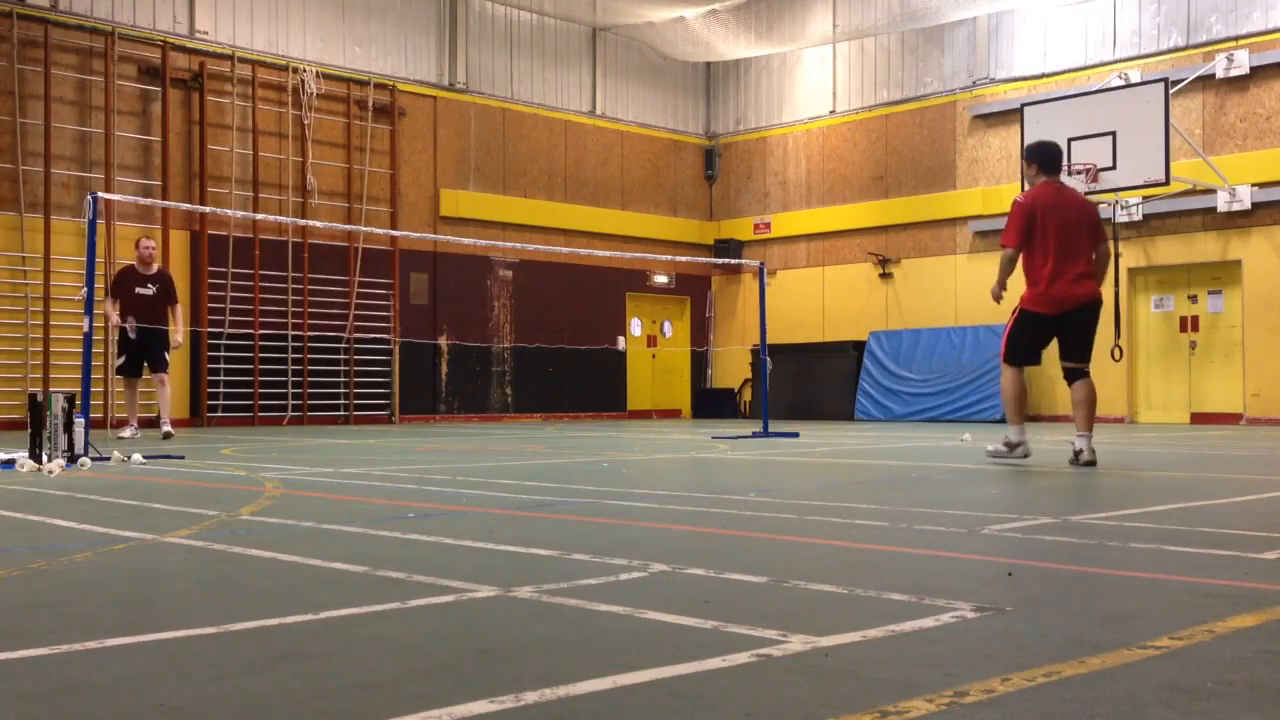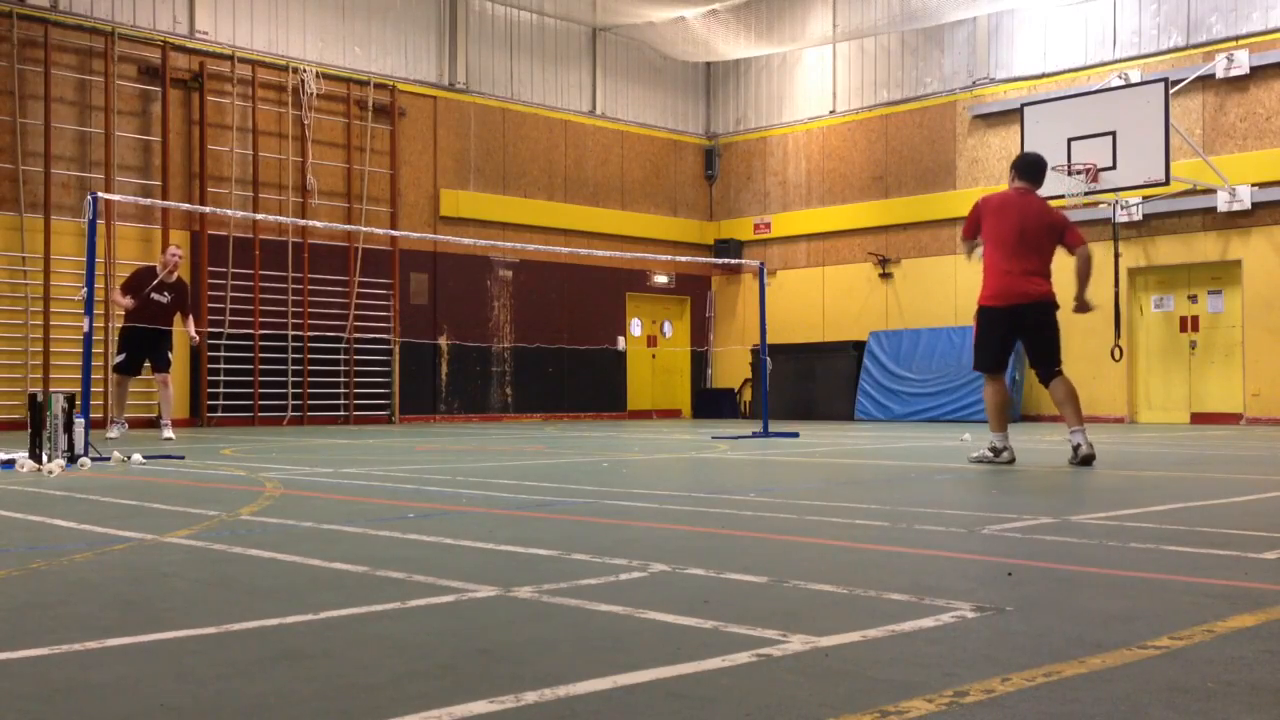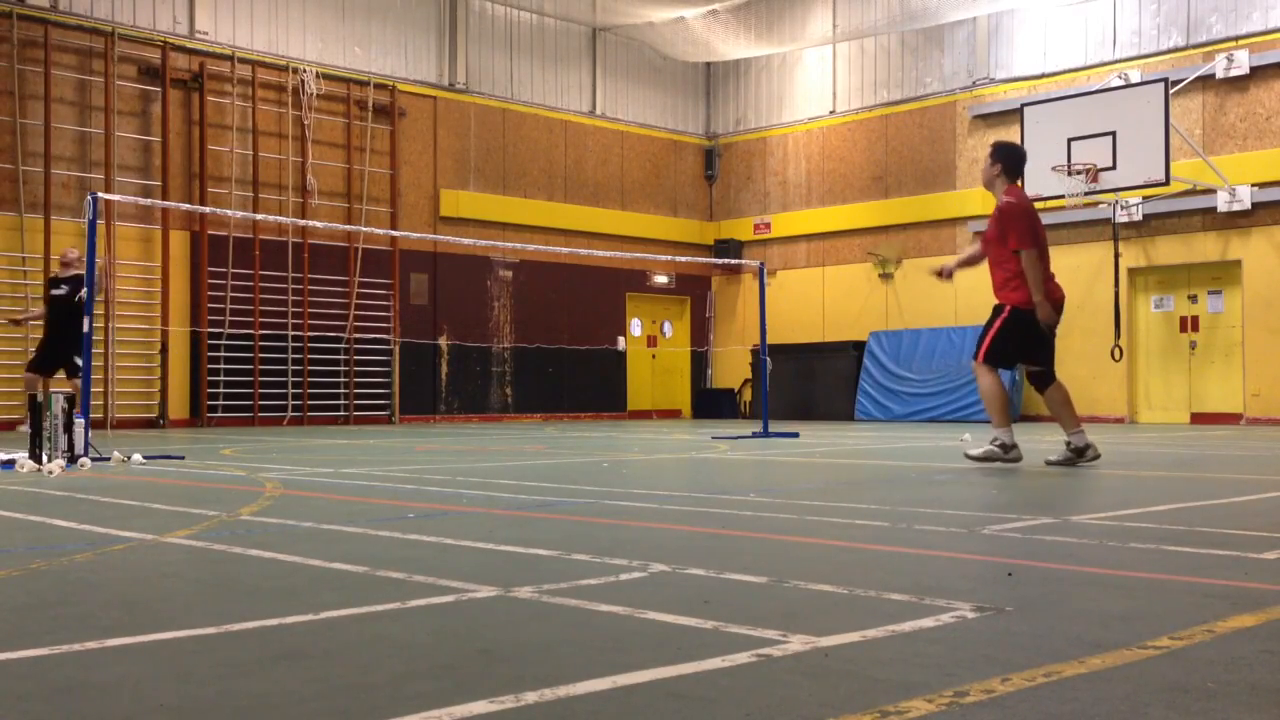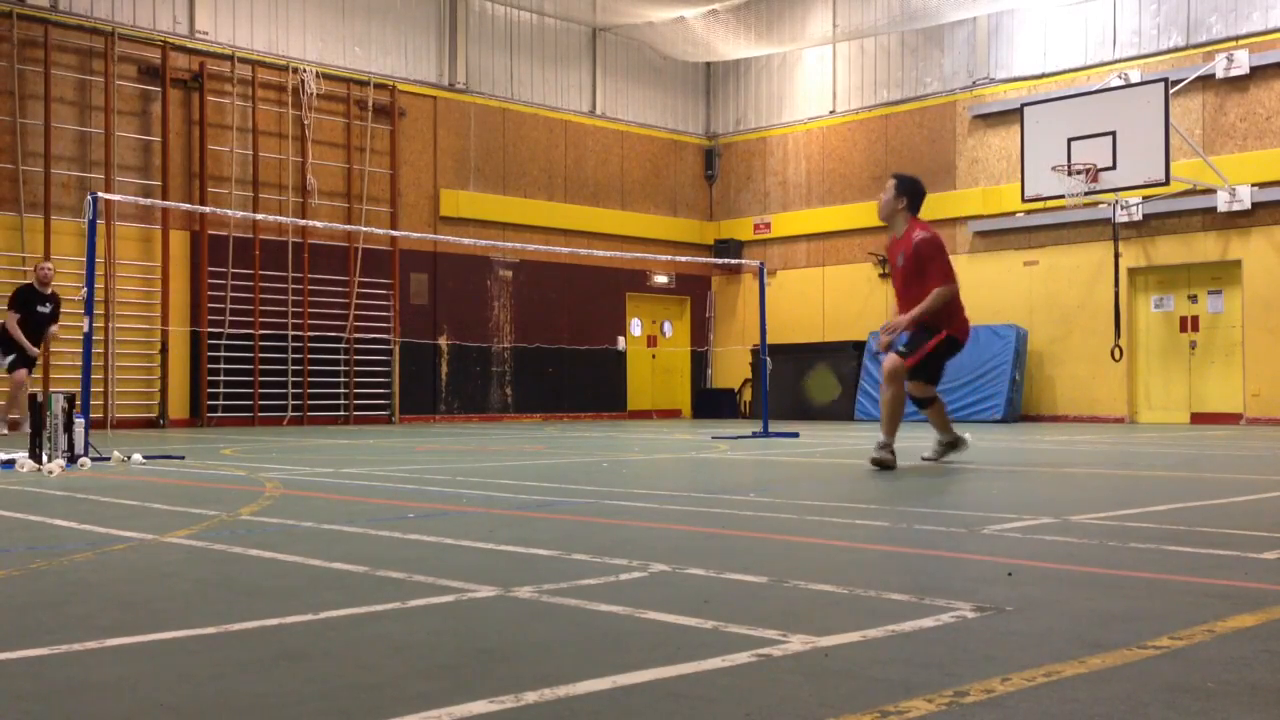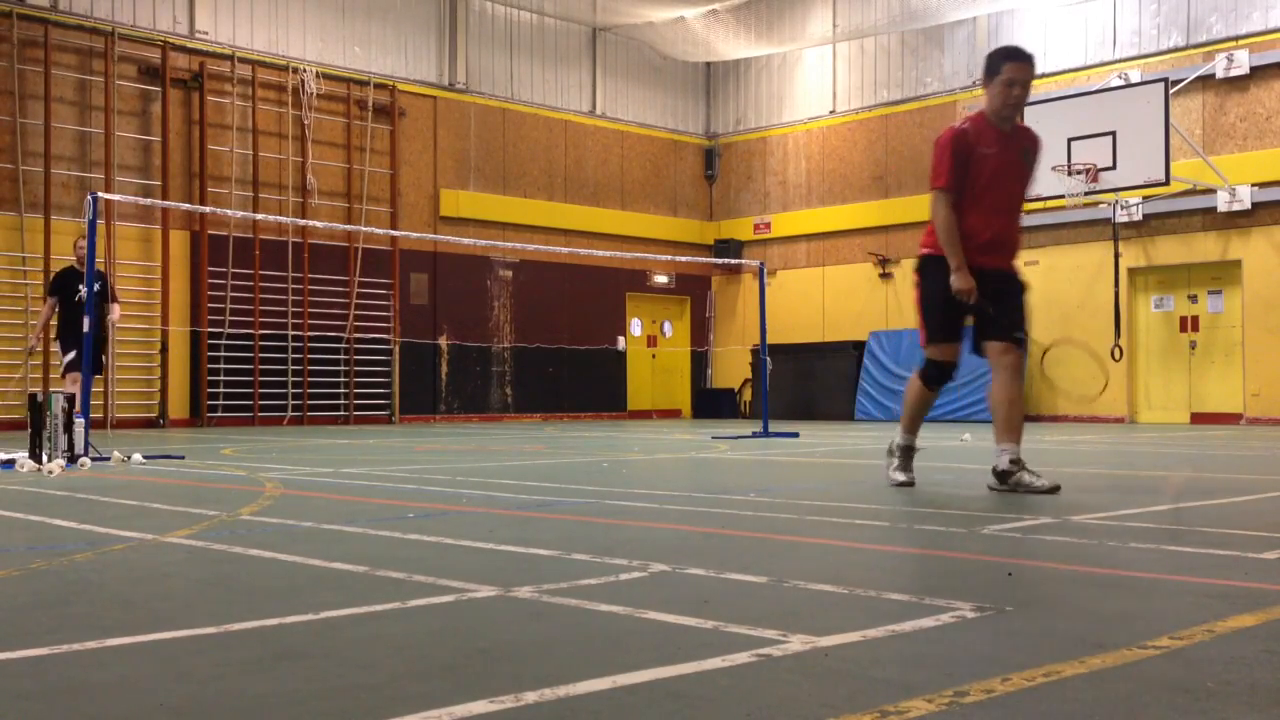
dt=1s
person 1, frame 1
left shoulder: (1027, 202)
right shoulder: (1085, 204)
left elbow: (1011, 251)
right elbow: (1104, 253)
left wrist: (1000, 283)
right wrist: (1091, 285)
left hip: (1042, 300)
right hip: (1084, 299)
left knee: (1011, 363)
right knee: (1078, 372)
left ankle: (1016, 438)
right ankle: (1084, 446)
person 1, frame 2
left shoulder: (988, 203)
right shoulder: (1053, 216)
left elbow: (967, 239)
right elbow: (1083, 254)
left wrist: (974, 248)
right wrist: (1081, 296)
left hip: (997, 300)
right hip: (1039, 301)
left knee: (992, 374)
right knee: (1051, 373)
left ankle: (999, 446)
right ankle: (1080, 441)
person 1, frame 3
left shoulder: (1010, 204)
right shoulder: (1008, 205)
left elbow: (1028, 253)
right elbow: (985, 248)
left wrist: (1040, 301)
right wrist: (955, 264)
left hip: (1022, 302)
right hip: (1032, 304)
left knee: (983, 363)
right knee: (1041, 374)
left ankle: (1004, 441)
right ankle: (1080, 444)
person 1, frame 4
left shoulder: (923, 239)
right shoulder: (894, 243)
left elbow: (947, 289)
left wrist: (909, 319)
right wrist: (894, 326)
left hip: (943, 327)
right hip: (929, 327)
left knee: (892, 369)
right knee: (917, 389)
left ankle: (886, 445)
right ankle: (950, 439)
person 1, frame 5
left shoulder: (1028, 143)
right shoulder: (959, 137)
right elbow: (941, 205)
right wrist: (958, 269)
left hip: (997, 270)
right hip: (947, 264)
left knee: (1009, 358)
right knee: (941, 362)
left ankle: (1008, 465)
right ankle: (902, 448)
person 2, frame 1
left shoulder: (164, 277)
right shoulder: (124, 275)
left elbow: (175, 306)
right elbow: (109, 300)
left wrist: (179, 332)
right wrist: (112, 316)
left hip: (157, 334)
right hip: (130, 334)
left knee: (161, 377)
right knee: (130, 380)
left ankle: (165, 423)
right ankle: (132, 425)
person 2, frame 2
left shoulder: (181, 287)
right shoulder: (142, 274)
left elbow: (186, 315)
right elbow: (117, 294)
left wrist: (192, 332)
right wrist: (124, 303)
left hip: (161, 336)
right hip: (133, 333)
left knee: (163, 378)
right knee: (120, 378)
left ankle: (166, 425)
right ankle: (118, 422)
person 2, frame 3
left shoulder: (81, 279)
right shoulder: (51, 281)
left elbow: (97, 289)
left wrist: (100, 273)
right wrist: (24, 318)
left hip: (75, 340)
right hip: (51, 340)
left knee: (78, 383)
right knee: (29, 379)
right ankle: (33, 421)
person 2, frame 4
left shoulder: (55, 299)
right shoulder: (23, 292)
left elbow: (53, 324)
left wrist: (53, 330)
right wrist: (28, 346)
left hip: (31, 348)
left knee: (20, 386)
right knee: (20, 379)
right ankle: (26, 420)
person 2, frame 5
left shoulder: (102, 278)
right shoulder: (62, 276)
left elbow: (114, 304)
right elbow: (49, 307)
left wrist: (115, 315)
right wrist: (35, 336)
left hip: (95, 339)
right hip: (69, 337)
right knee: (74, 377)
